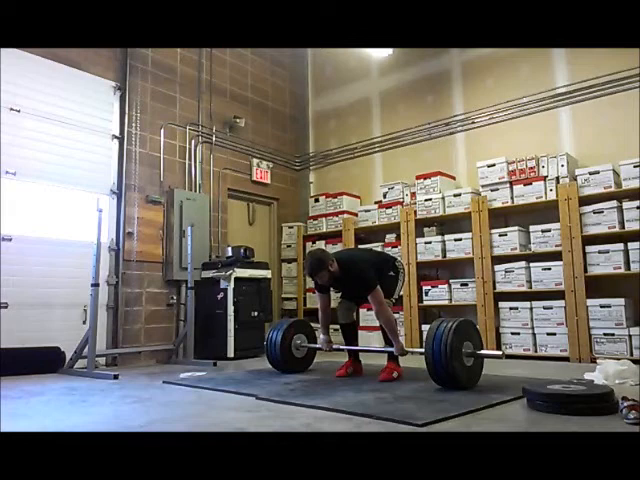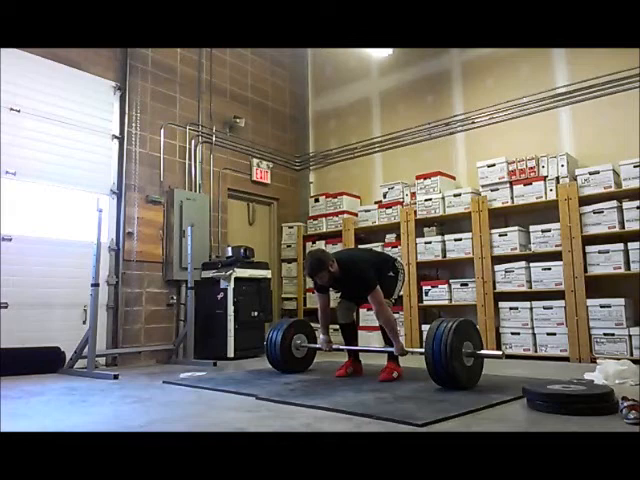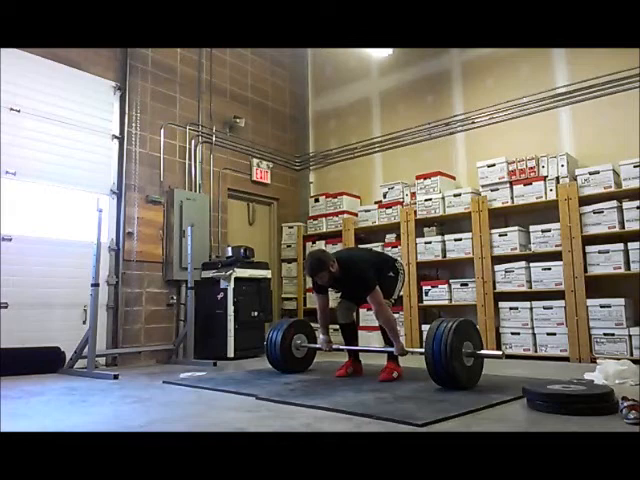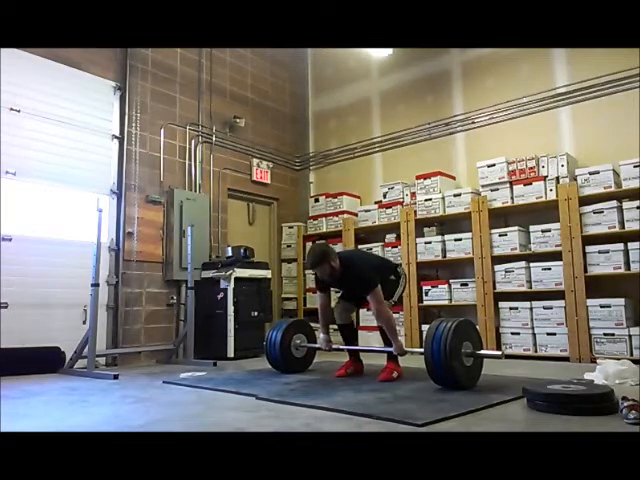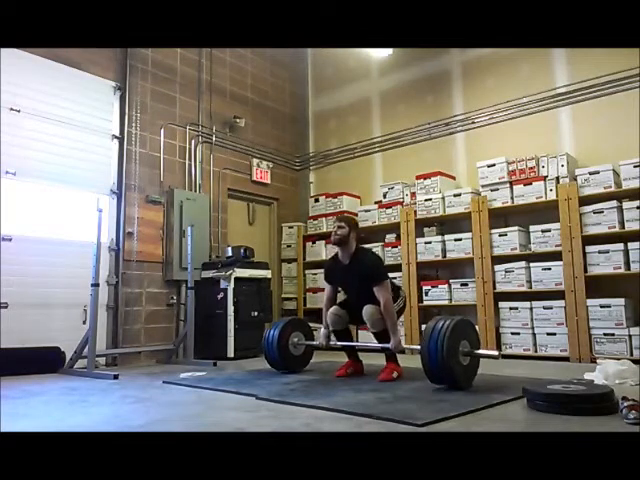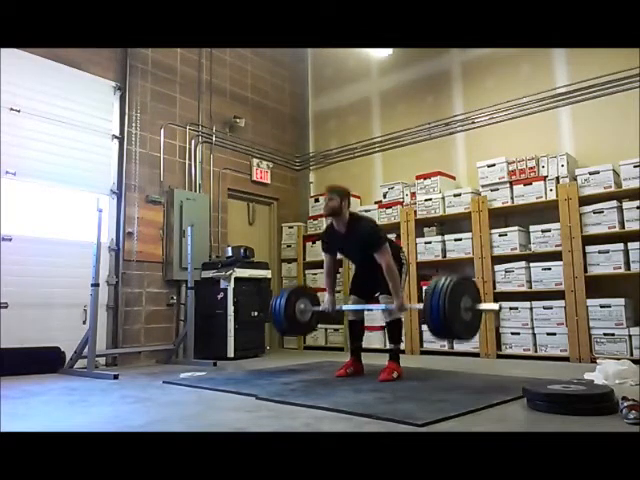
dt=0.5s
person 1, frame 1
left shoulder: (359, 270)
right shoulder: (321, 274)
left elbow: (379, 308)
right elbow: (324, 307)
left wrist: (397, 342)
right wrist: (324, 335)
left hip: (390, 270)
left knee: (383, 306)
right knee: (343, 309)
left ankle: (393, 363)
right ankle: (354, 361)
person 1, frame 2
left shoulder: (358, 270)
right shoulder: (321, 274)
left elbow: (380, 308)
right elbow: (323, 307)
left wrist: (397, 342)
right wrist: (324, 335)
left hip: (390, 270)
left knee: (382, 306)
right knee: (343, 309)
left ankle: (393, 364)
right ankle: (354, 361)
person 1, frame 3
left shoulder: (358, 270)
right shoulder: (320, 274)
left elbow: (379, 308)
right elbow: (322, 307)
left wrist: (397, 342)
right wrist: (324, 335)
left hip: (389, 271)
left knee: (382, 306)
right knee: (343, 309)
left ankle: (393, 363)
right ankle: (354, 361)
person 1, frame 4
left shoulder: (359, 268)
right shoulder: (322, 276)
left elbow: (379, 307)
right elbow: (323, 306)
left wrist: (396, 342)
right wrist: (324, 334)
left hip: (391, 277)
left knee: (377, 310)
right knee: (340, 310)
left ankle: (393, 363)
right ankle: (355, 361)
person 1, frame 5
left shoulder: (369, 260)
right shoulder: (332, 265)
left elbow: (385, 299)
right elbow: (329, 297)
left wrist: (394, 336)
right wrist: (324, 329)
left hip: (393, 298)
left knee: (370, 313)
right knee: (333, 314)
left ankle: (392, 363)
right ankle: (354, 361)
person 1, frame 6
left shoulder: (365, 227)
right shoulder: (329, 234)
left elbow: (387, 263)
right elbow: (329, 266)
left wrist: (398, 298)
right wrist: (329, 296)
left hip: (392, 262)
right hip: (365, 266)
left knee: (387, 305)
right knee: (353, 308)
left ankle: (394, 363)
right ankle: (355, 361)
